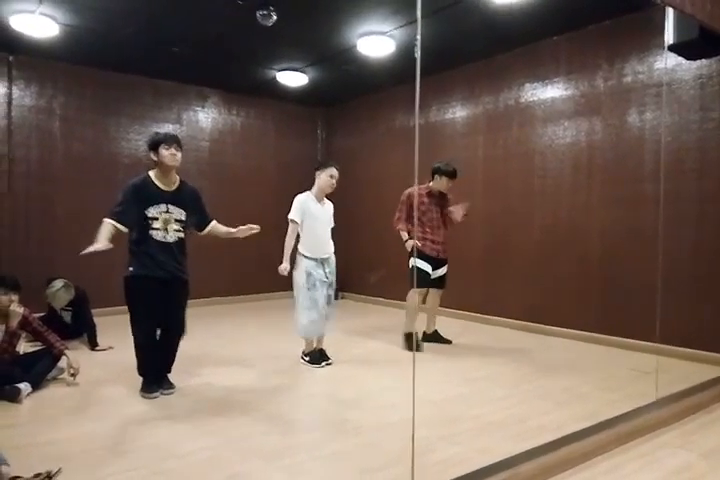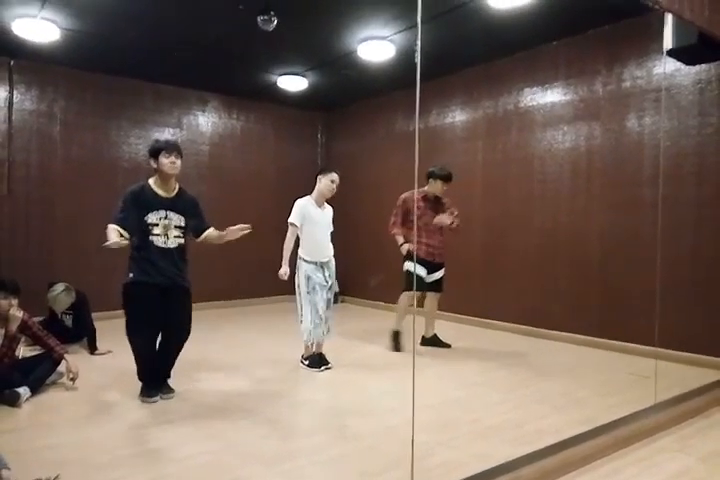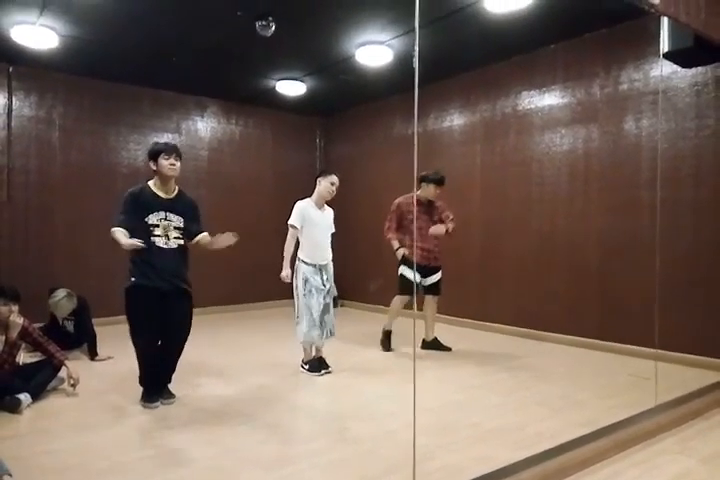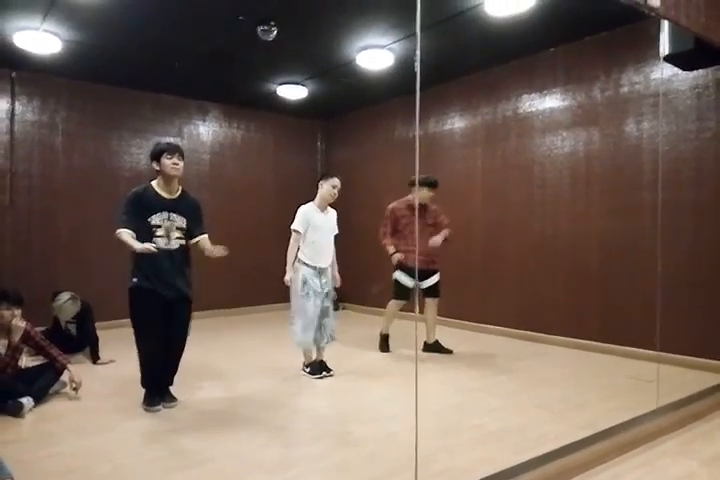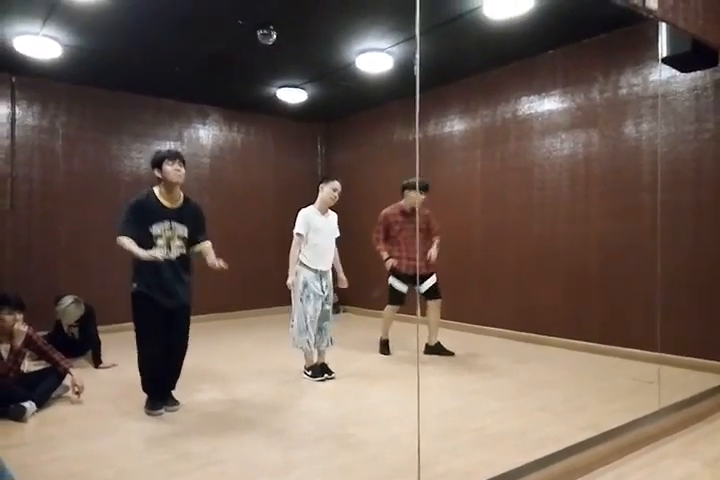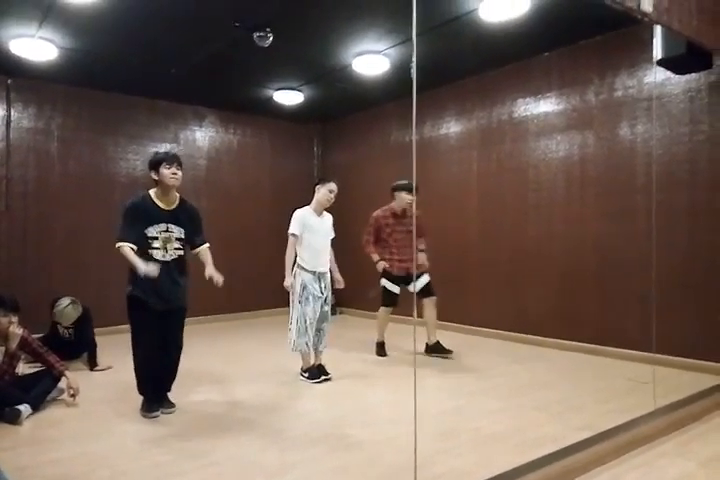
dt=0.1s
person 1, frame 1
left shoulder: (189, 193)
right shoulder: (137, 188)
left elbow: (207, 225)
right elbow: (113, 220)
left wrist: (234, 232)
right wrist: (103, 239)
left hip: (176, 272)
right hip: (143, 272)
left knee: (175, 326)
right knee: (145, 328)
left ankle: (162, 373)
right ankle: (148, 377)
person 1, frame 2
left shoulder: (188, 200)
right shoulder: (137, 195)
left elbow: (205, 234)
right elbow: (117, 226)
left wrist: (225, 234)
right wrist: (114, 239)
left hip: (177, 279)
right hip: (143, 278)
left knee: (179, 331)
right knee: (143, 334)
left ankle: (161, 378)
right ankle: (148, 381)
person 1, frame 3
left shoulder: (187, 202)
right shoulder: (136, 197)
left elbow: (199, 236)
right elbow: (119, 228)
left wrist: (215, 242)
right wrist: (126, 241)
left hip: (178, 282)
right hip: (144, 280)
left knee: (177, 335)
right knee: (147, 337)
left ankle: (163, 383)
right ankle: (149, 387)
person 1, frame 4
left shoulder: (190, 203)
right shoulder: (139, 197)
left elbow: (199, 237)
right elbow: (124, 231)
left wrist: (210, 248)
right wrist: (137, 245)
left hip: (179, 283)
right hip: (146, 282)
left knee: (176, 338)
right knee: (149, 339)
left ankle: (164, 386)
right ankle: (151, 390)
person 1, frame 5
left shoulder: (193, 209)
right shoulder: (140, 204)
left elbow: (201, 242)
right elbow: (125, 239)
left wrist: (212, 259)
right wrist: (142, 253)
left hip: (180, 289)
right hip: (148, 289)
left knee: (177, 344)
right knee: (151, 344)
left ankle: (167, 390)
right ankle: (153, 394)
person 1, frame 6
left shoulder: (189, 211)
right shoulder: (136, 206)
left elbow: (200, 245)
right elbow: (124, 245)
left wrist: (210, 268)
right wrist: (139, 265)
left hip: (175, 292)
right hip: (143, 292)
left knee: (172, 347)
right knee: (146, 347)
left ankle: (162, 393)
right ankle: (149, 396)
person 2, frame 1
left shoulder: (329, 205)
right shoulder: (302, 200)
right elbow: (292, 231)
right wrist: (286, 260)
left hip: (328, 261)
right hip: (308, 262)
left knee: (325, 306)
right knee: (311, 306)
left ankle: (319, 347)
right ankle: (308, 350)
person 2, frame 2
left shoulder: (329, 210)
right shoulder: (302, 204)
right elbow: (291, 235)
right wrist: (285, 264)
left hip: (328, 265)
right hip: (308, 266)
left knee: (324, 310)
right knee: (312, 310)
left ankle: (319, 352)
right ankle: (307, 354)
person 2, frame 3
left shoulder: (329, 212)
right shoulder: (302, 206)
right elbow: (291, 237)
right wrist: (286, 266)
left hip: (325, 268)
right hip: (307, 268)
left knee: (324, 312)
right knee: (309, 312)
left ankle: (319, 356)
right ankle: (307, 359)
person 2, frame 4
left shoulder: (333, 214)
right shoulder: (305, 211)
right elbow: (294, 241)
left wrist: (335, 270)
right wrist: (289, 270)
left hip: (325, 271)
right hip: (306, 270)
left knee: (324, 316)
right knee: (307, 315)
left ankle: (320, 359)
right ankle: (308, 362)
person 2, frame 5
left shoulder: (333, 217)
right shoulder: (306, 214)
right elbow: (296, 245)
left wrist: (340, 272)
right wrist: (291, 273)
left hip: (326, 275)
right hip: (307, 274)
left knee: (324, 319)
right knee: (307, 318)
left ankle: (321, 362)
right ankle: (310, 364)
person 2, frame 6
left shoulder: (329, 218)
right shoulder: (301, 215)
right elbow: (291, 246)
left wrist: (336, 273)
right wrist: (288, 275)
left hip: (324, 276)
right hip: (305, 276)
left knee: (322, 320)
right knee: (305, 320)
left ankle: (318, 363)
right ankle: (306, 366)
person 3, frame 1
left shoulder: (446, 199)
right shoulder: (412, 194)
left elbow: (456, 217)
right elbow: (399, 218)
left wrist: (459, 212)
right wrist: (407, 239)
left hip: (440, 251)
right hip: (421, 249)
left knee: (436, 290)
right knee: (419, 288)
left ankle: (429, 331)
right ankle: (409, 332)
person 3, frame 2
left shoulder: (444, 203)
right shoulder: (408, 199)
left elbow: (455, 222)
right elbow: (395, 223)
left wrist: (449, 220)
right wrist: (402, 243)
left hip: (437, 255)
right hip: (416, 253)
left knee: (434, 294)
right knee: (411, 291)
left ankle: (428, 335)
right ankle: (396, 331)
person 3, frame 3
left shoulder: (438, 206)
right shoulder: (401, 203)
left elbow: (451, 223)
right elbow: (390, 227)
left wrist: (444, 227)
right wrist: (397, 247)
left hip: (432, 258)
right hip: (410, 257)
left knee: (432, 297)
right knee: (404, 295)
left ankle: (429, 339)
right ankle: (387, 330)
person 3, frame 4
left shoulder: (433, 209)
right shoulder: (396, 208)
left elbow: (446, 228)
right elbow: (385, 233)
left wrist: (441, 236)
right wrist: (392, 252)
left hip: (429, 262)
right hip: (406, 261)
left knee: (432, 300)
right knee: (399, 300)
left ankle: (431, 341)
right ankle: (384, 334)
person 3, frame 5
left shoulder: (424, 214)
right shoulder: (388, 214)
left elbow: (435, 233)
right elbow: (378, 239)
left wrist: (434, 247)
right wrist: (387, 258)
left hip: (423, 266)
right hip: (400, 267)
left knee: (435, 301)
right knee: (394, 305)
left ankle: (433, 344)
right ankle: (384, 340)
person 3, frame 6
left shoulder: (413, 215)
right shoulder: (379, 216)
left elbow: (420, 236)
right elbow: (368, 241)
left wrist: (421, 252)
right wrist: (377, 260)
left hip: (414, 266)
right hip: (392, 268)
left knee: (429, 299)
right knee: (387, 307)
left ankle: (432, 343)
right ankle: (380, 342)
person 4, frame 1
left shoulder: (19, 312)
left elbow: (44, 333)
left wrist: (68, 356)
right wrist: (12, 324)
left hip: (13, 363)
left knee: (54, 352)
left ankle: (25, 386)
right ankle: (41, 374)
person 4, frame 2
left shoulder: (19, 315)
left elbow: (44, 337)
left wrist: (67, 360)
right wrist: (12, 328)
left hip: (12, 367)
left knee: (54, 356)
left ankle: (25, 391)
right ankle: (41, 378)
person 4, frame 3
left shoulder: (19, 322)
left elbow: (44, 343)
left wrist: (68, 366)
right wrist: (12, 335)
left hip: (12, 374)
left knee: (54, 362)
left ankle: (26, 397)
right ankle: (42, 385)
person 4, frame 4
left shoulder: (22, 326)
left elbow: (46, 347)
left wrist: (70, 370)
right wrist: (15, 339)
left hip: (15, 377)
left knee: (56, 366)
left ankle: (28, 401)
right ankle: (44, 389)
person 4, frame 5
left shoulder: (23, 330)
left elbow: (48, 351)
left wrist: (73, 374)
right wrist: (17, 343)
left hip: (17, 382)
left knee: (58, 370)
left ankle: (30, 405)
right ankle: (46, 393)
person 4, frame 6
left shoulder: (19, 333)
left elbow: (44, 353)
left wrist: (68, 377)
right wrist: (12, 345)
left hip: (12, 384)
left knee: (53, 373)
left ankle: (25, 408)
right ankle: (43, 394)
